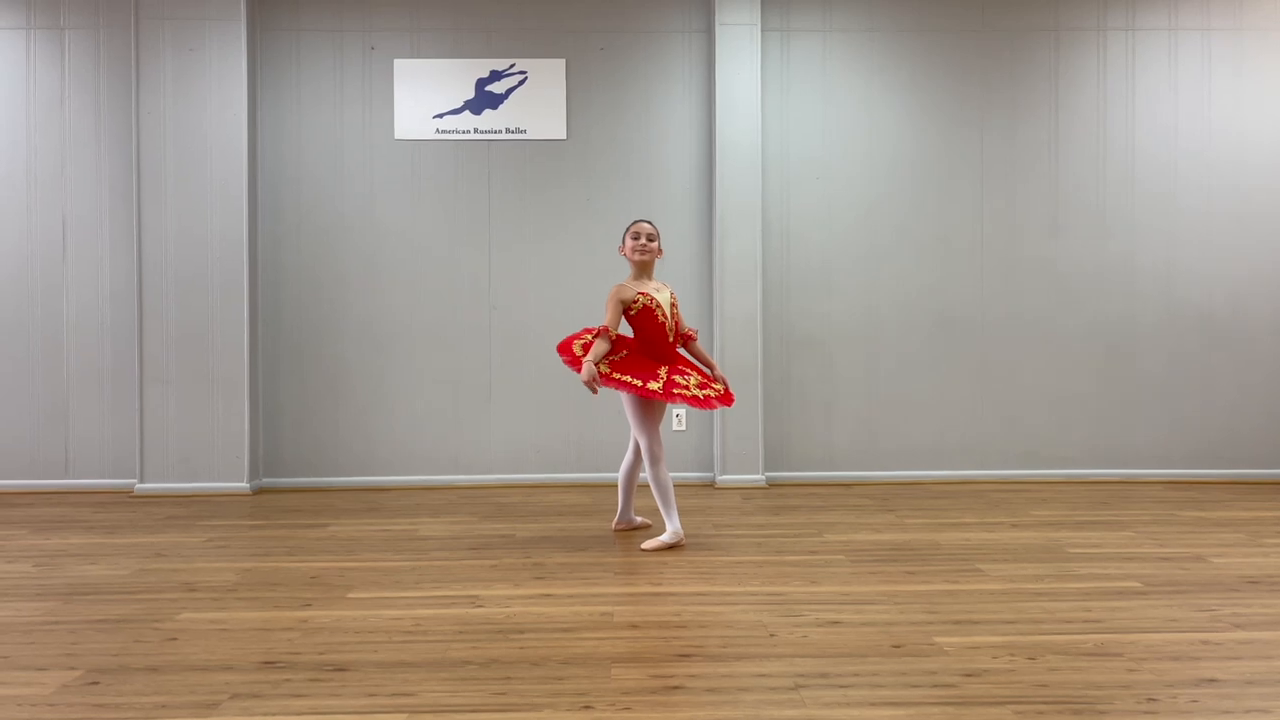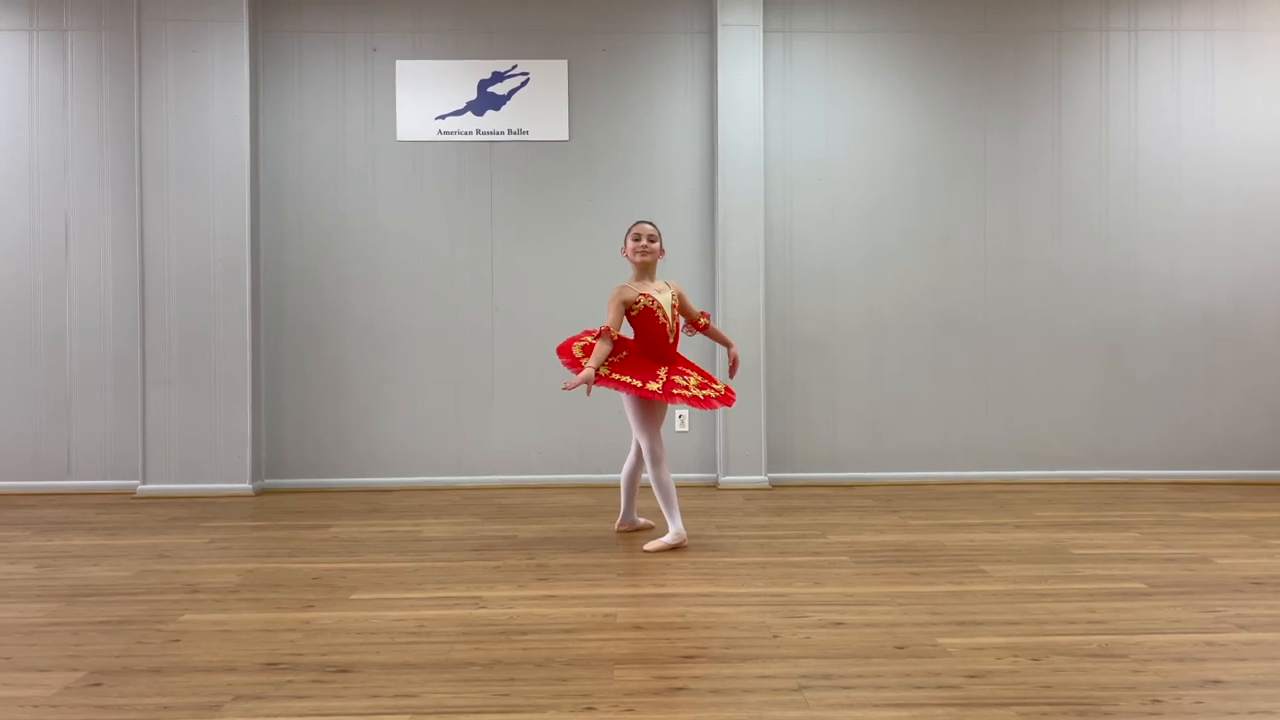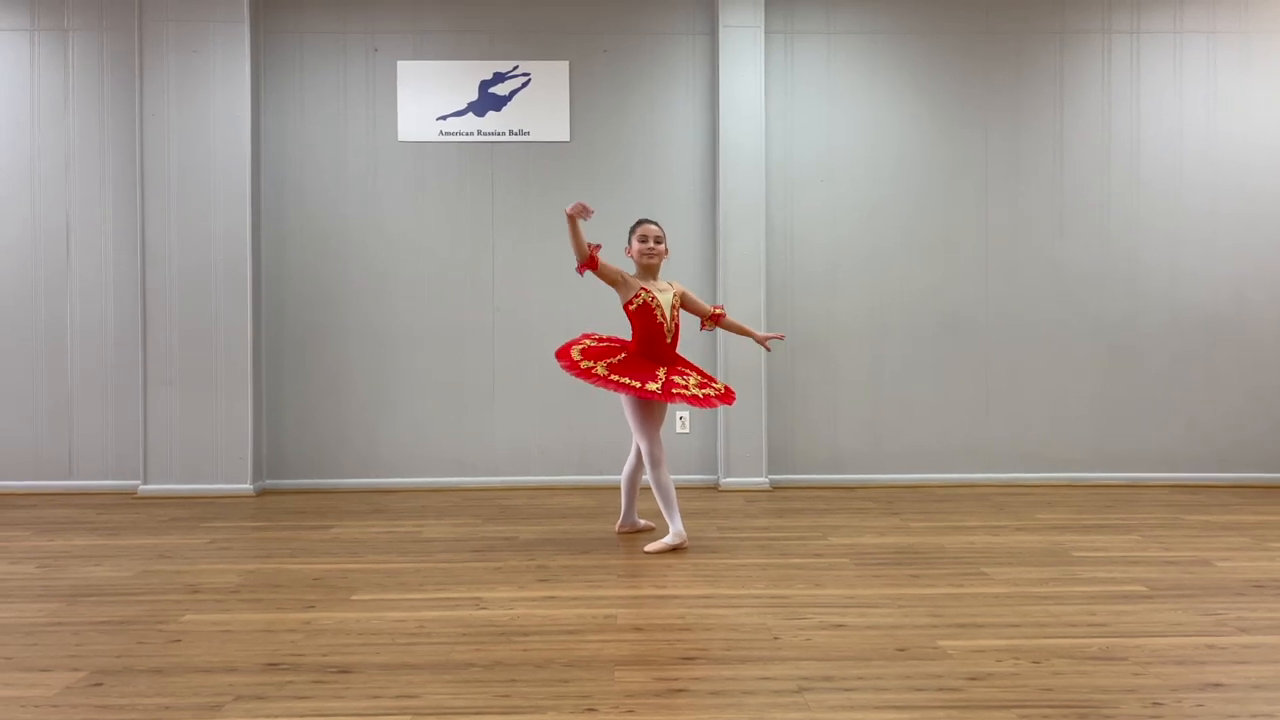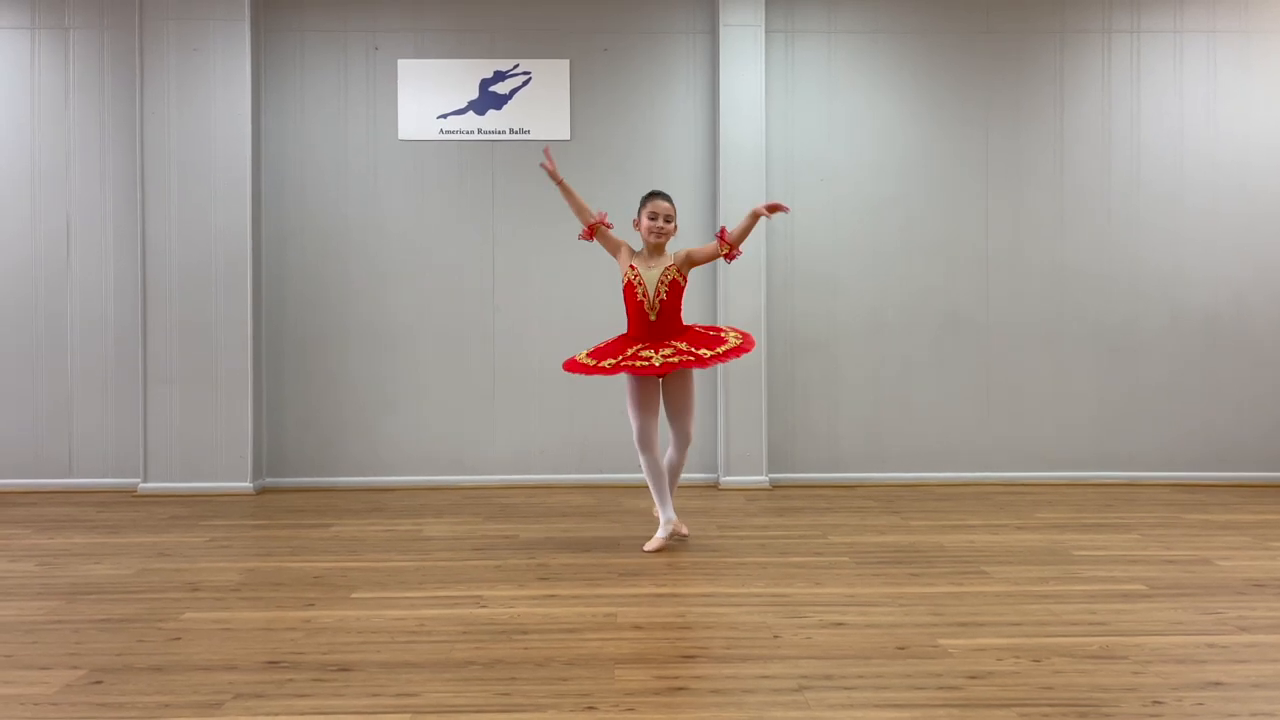
dt=0.4s
person 1, frame 1
left shoulder: (668, 291)
right shoulder: (621, 292)
left elbow: (685, 336)
right elbow: (606, 336)
left wrist: (712, 366)
right wrist: (588, 363)
left hip: (663, 372)
right hip: (636, 371)
left knee: (640, 448)
right knee: (653, 451)
left ankle: (625, 515)
right ankle: (673, 528)
person 1, frame 2
left shoulder: (673, 289)
right shoulder: (623, 293)
left elbow: (698, 321)
right elbow: (608, 337)
left wrist: (729, 345)
right wrist: (590, 369)
left hip: (664, 372)
right hip: (636, 371)
left knee: (643, 448)
right knee: (654, 450)
left ankle: (628, 516)
right ankle: (676, 529)
person 1, frame 3
left shoulder: (676, 291)
right shoulder: (624, 282)
left elbow: (712, 315)
right elbow: (585, 259)
left wrist: (754, 334)
right wrist: (573, 221)
left hip: (663, 373)
right hip: (635, 371)
left knee: (643, 450)
right knee: (653, 452)
left ankle: (628, 517)
right ankle: (676, 530)
person 1, frame 4
left shoulder: (682, 260)
right shoulder: (626, 255)
left elbow: (727, 244)
right elbow: (590, 221)
left wrist: (755, 214)
right wrist: (560, 181)
left hip: (680, 352)
right hip: (637, 353)
left knee: (683, 437)
right knee: (644, 439)
left ankle: (667, 505)
right ankle: (665, 518)
